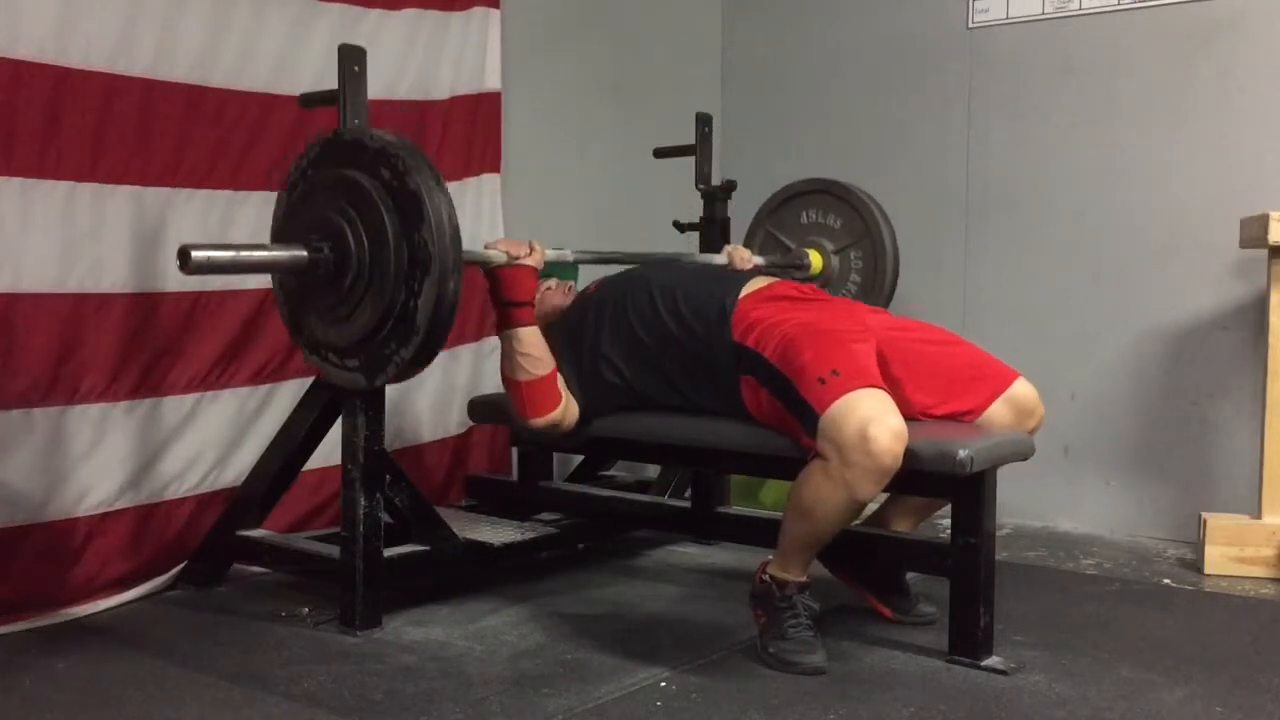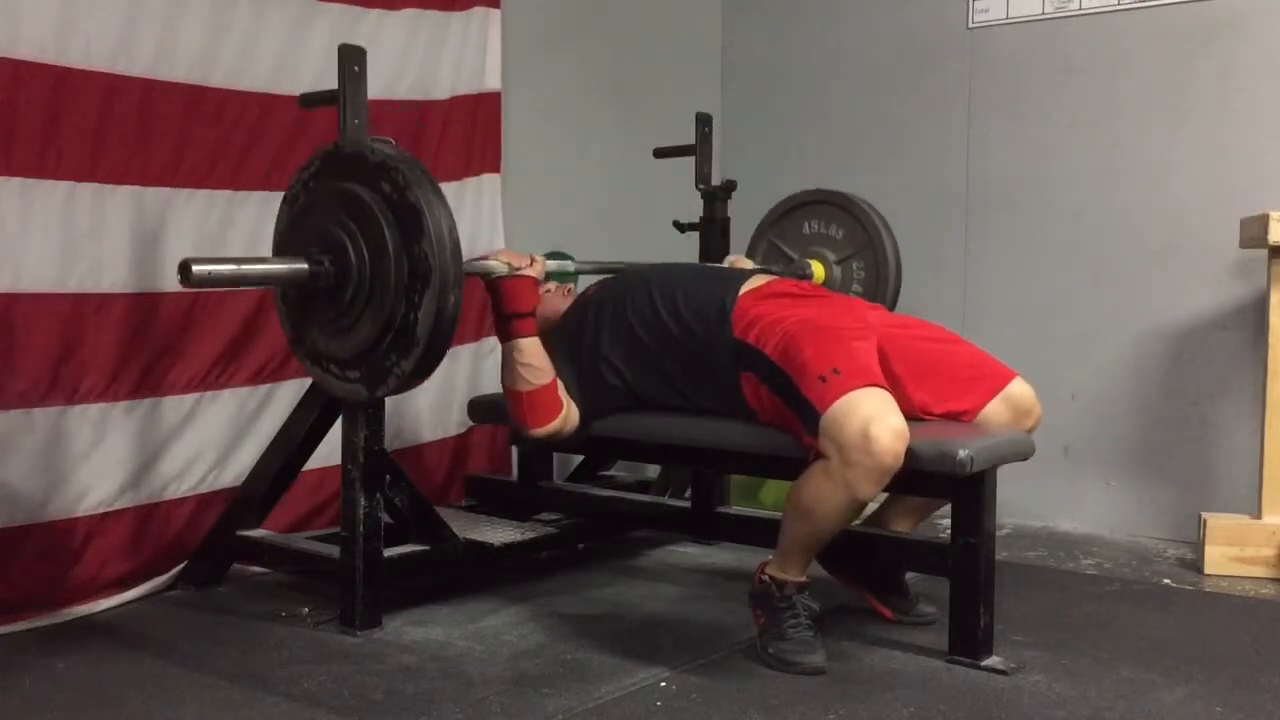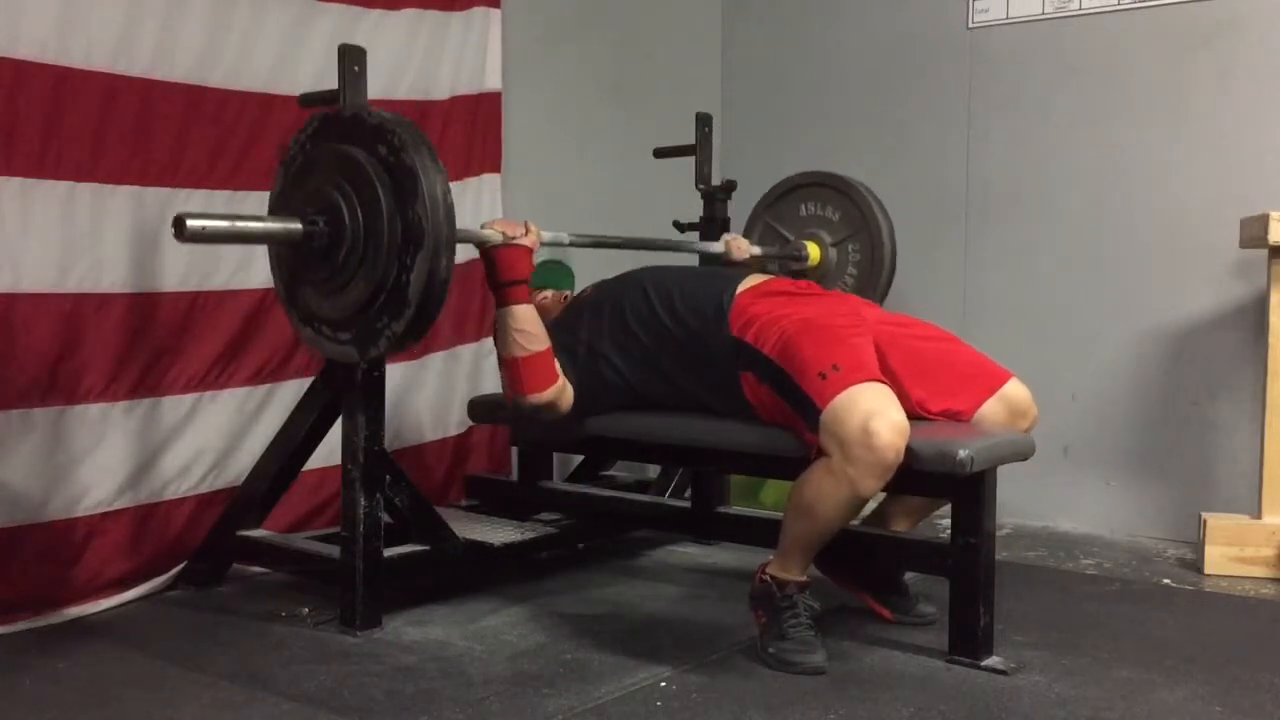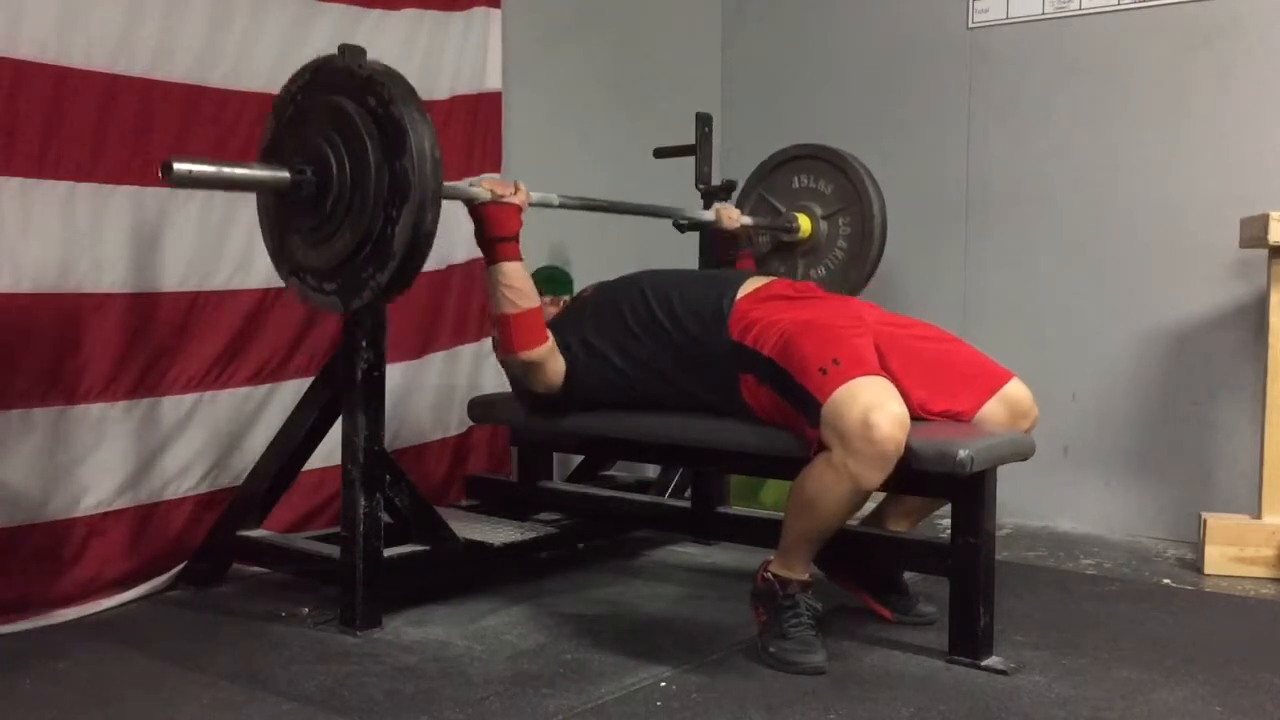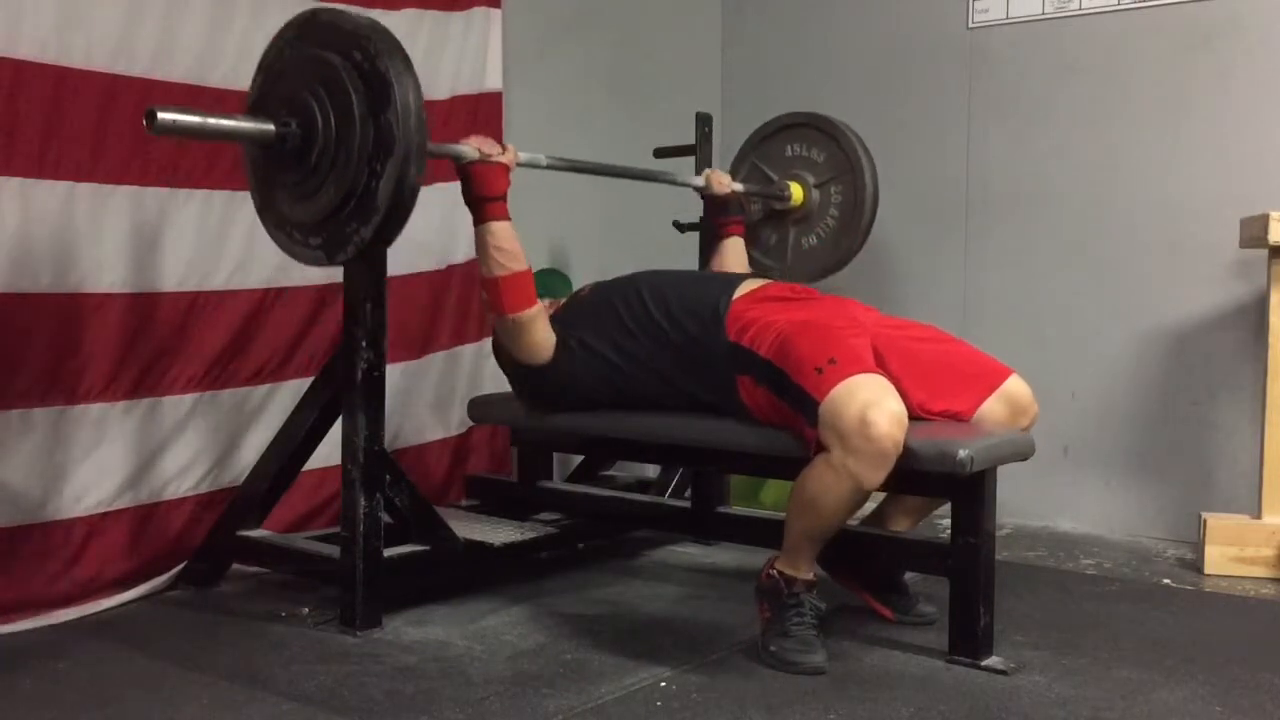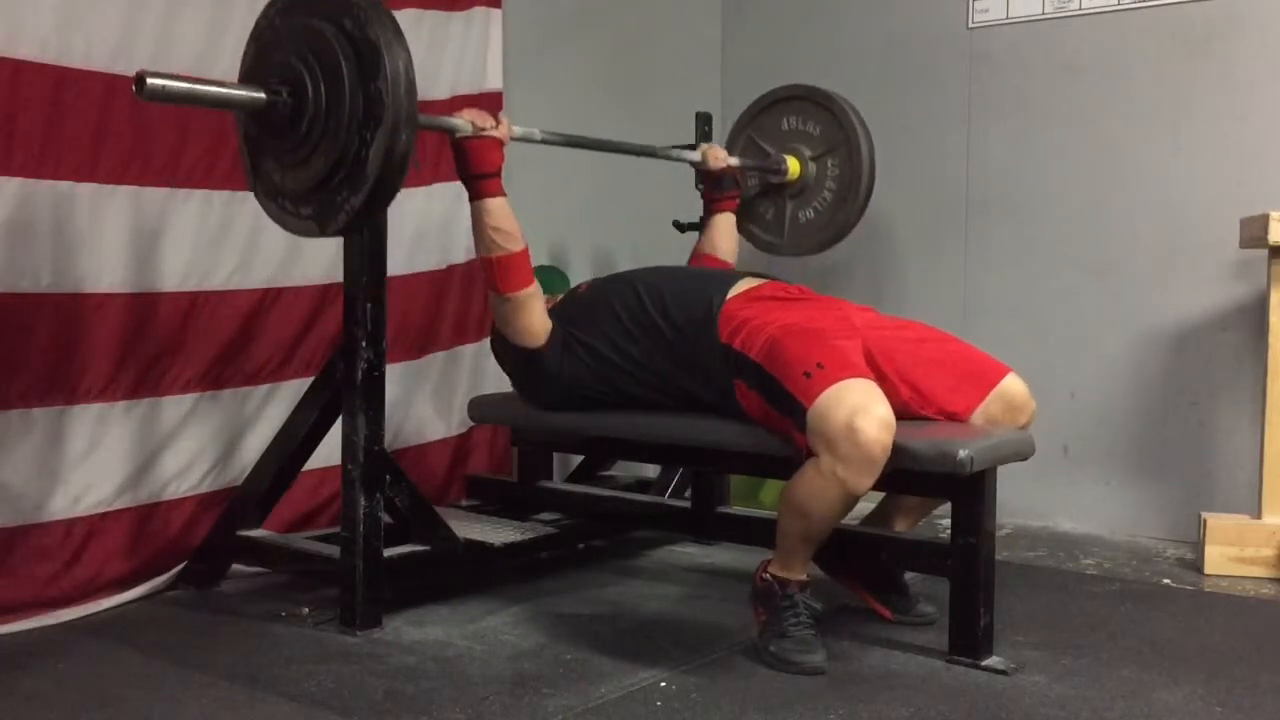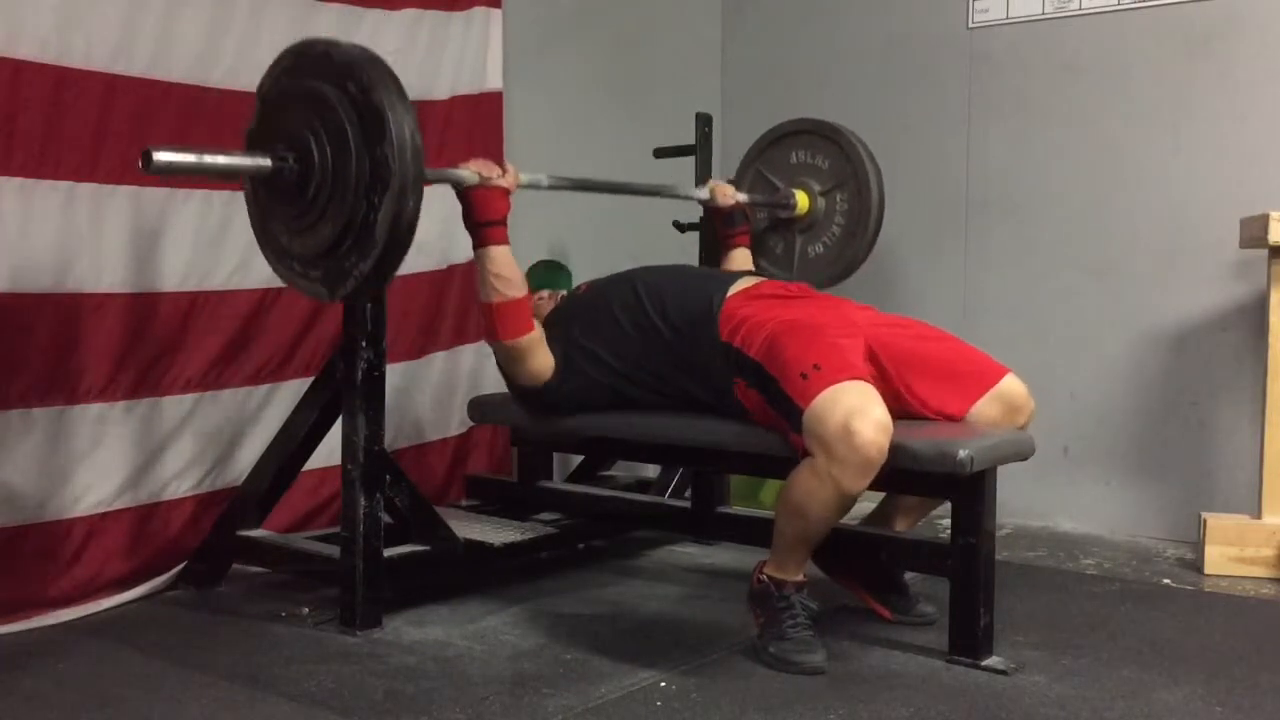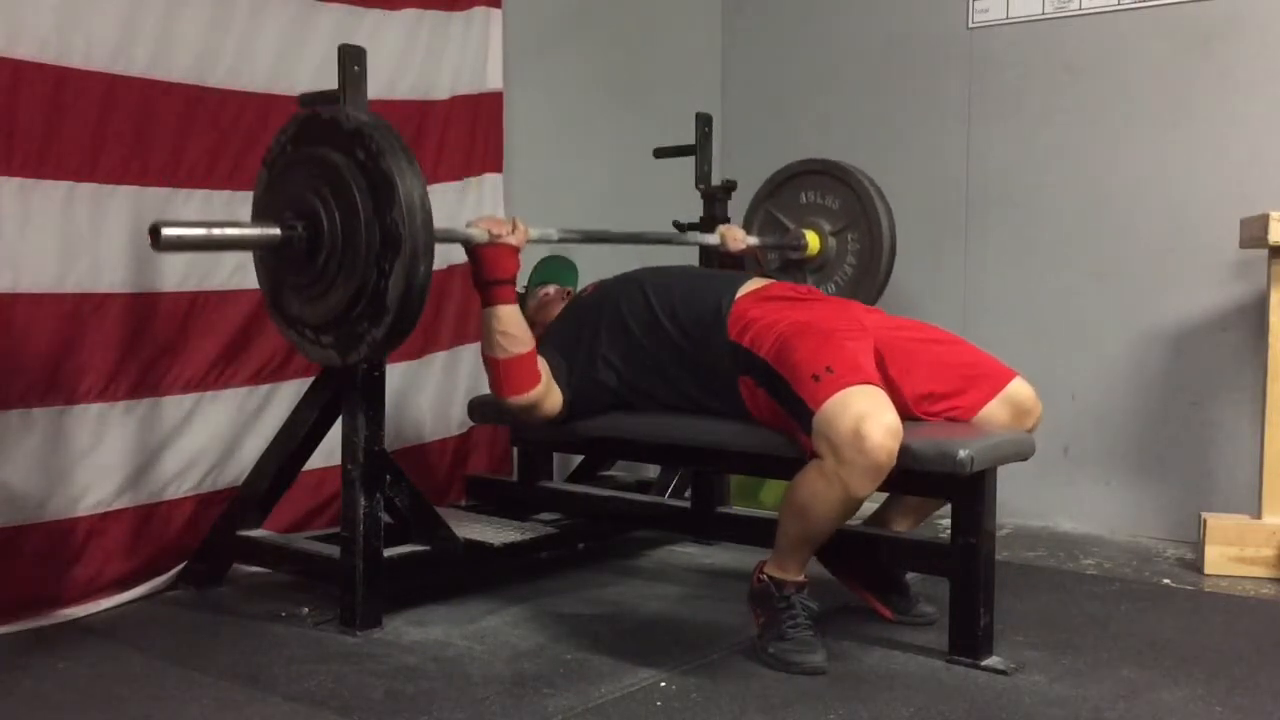
dt=0.2s
person 1, frame 1
left shoulder: (607, 314)
right shoulder: (557, 352)
right elbow: (542, 412)
left wrist: (745, 273)
right wrist: (513, 294)
left knee: (1017, 410)
right knee: (872, 442)
left ankle: (871, 551)
right ankle: (782, 586)
person 1, frame 2
left shoulder: (606, 319)
right shoulder: (556, 351)
right elbow: (542, 420)
left wrist: (750, 280)
right wrist: (514, 302)
left knee: (1015, 410)
right knee: (873, 443)
left ankle: (871, 550)
right ankle: (782, 586)
person 1, frame 3
left shoulder: (603, 322)
right shoulder: (559, 348)
right elbow: (537, 391)
left wrist: (744, 266)
right wrist: (510, 274)
left knee: (1011, 411)
right knee: (875, 437)
left ankle: (868, 551)
right ankle: (782, 585)
person 1, frame 4
left shoulder: (599, 323)
right shoulder: (561, 355)
right elbow: (525, 352)
left wrist: (738, 242)
right wrist: (500, 236)
left knee: (1011, 411)
right knee: (877, 430)
left ankle: (868, 552)
right ankle: (784, 584)
person 1, frame 5
left shoulder: (601, 325)
right shoulder: (552, 366)
left elbow: (721, 289)
right elbow: (511, 311)
left wrist: (727, 212)
right wrist: (487, 197)
left knee: (1011, 408)
right knee: (875, 428)
left ankle: (868, 551)
right ankle: (788, 584)
person 1, frame 6
left shoulder: (596, 323)
right shoulder: (552, 365)
left elbow: (713, 273)
right elbow: (508, 285)
left wrist: (721, 190)
right wrist: (482, 174)
left knee: (1009, 406)
right knee: (863, 434)
left ankle: (869, 551)
right ankle: (783, 585)
person 1, frame 7
left shoulder: (598, 321)
right shoulder: (549, 365)
left elbow: (730, 290)
right elbow: (509, 332)
left wrist: (732, 222)
right wrist: (488, 223)
left knee: (1008, 406)
right knee: (858, 435)
left ankle: (869, 553)
right ankle: (779, 585)
person 1, frame 8
left shoulder: (610, 319)
right shoulder: (554, 354)
right elbow: (521, 392)
left wrist: (742, 261)
right wrist: (497, 280)
left knee: (1015, 408)
right knee: (868, 438)
left ankle: (873, 550)
right ankle: (780, 585)
